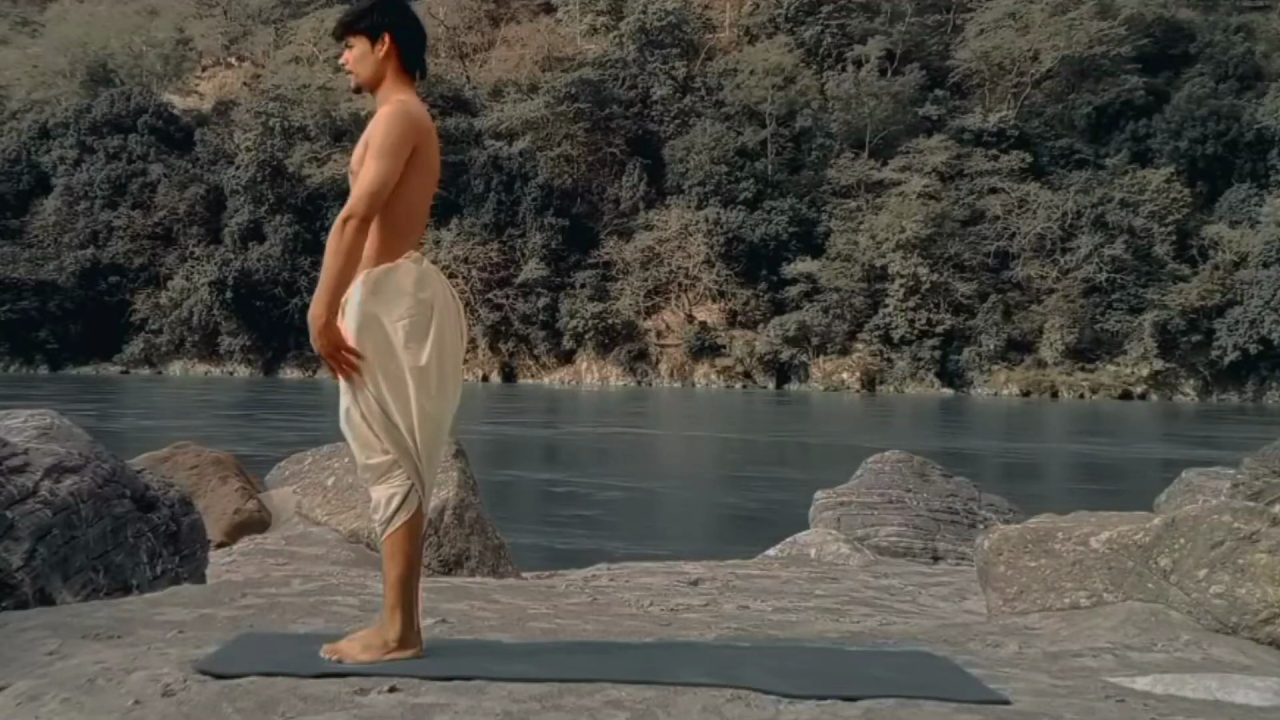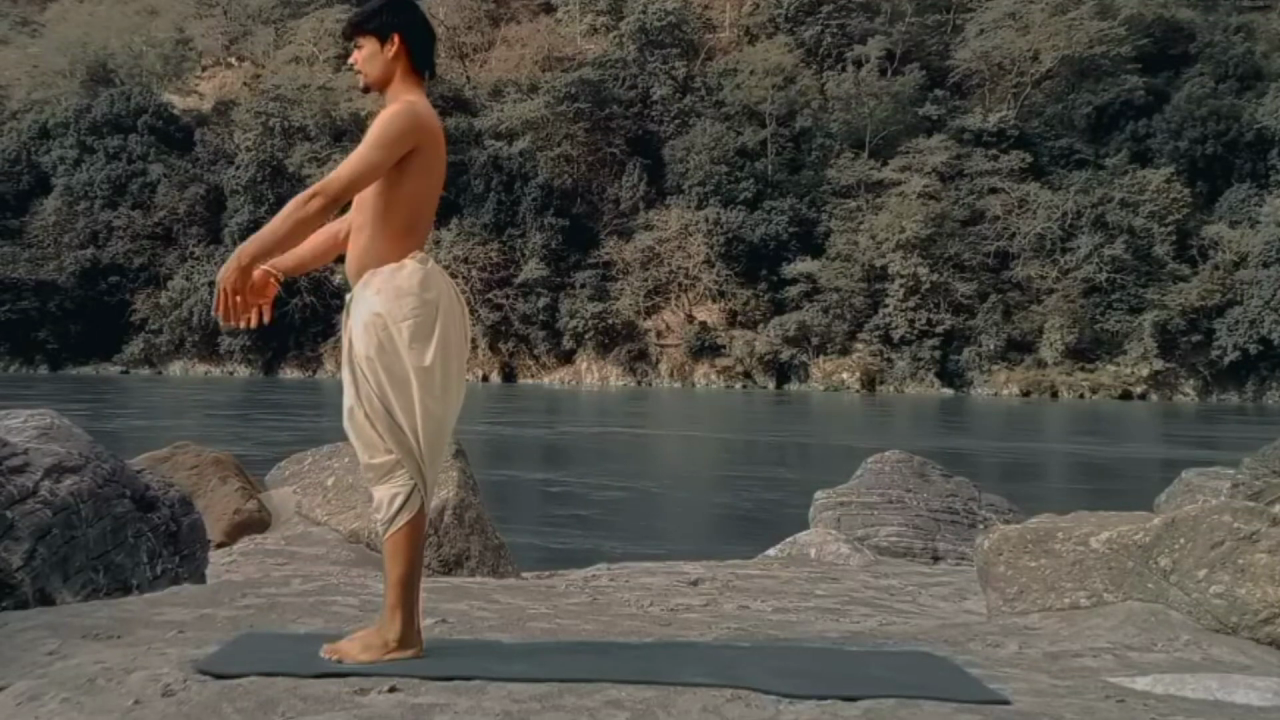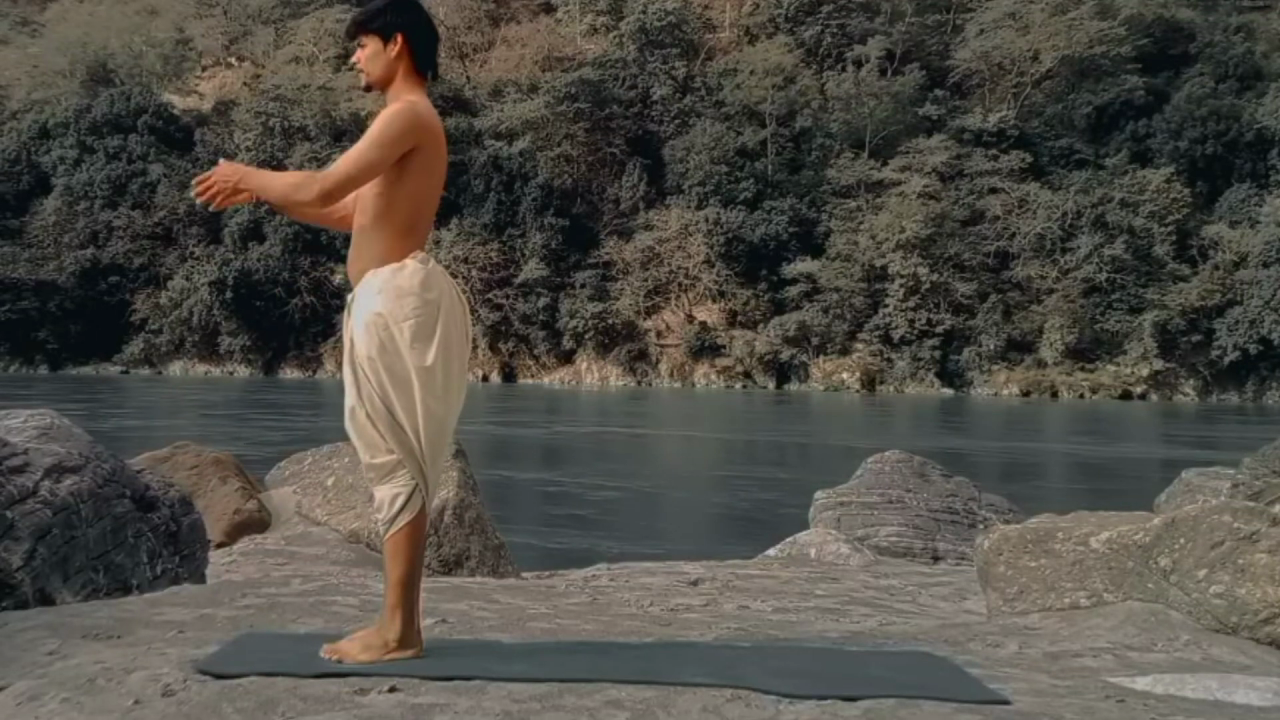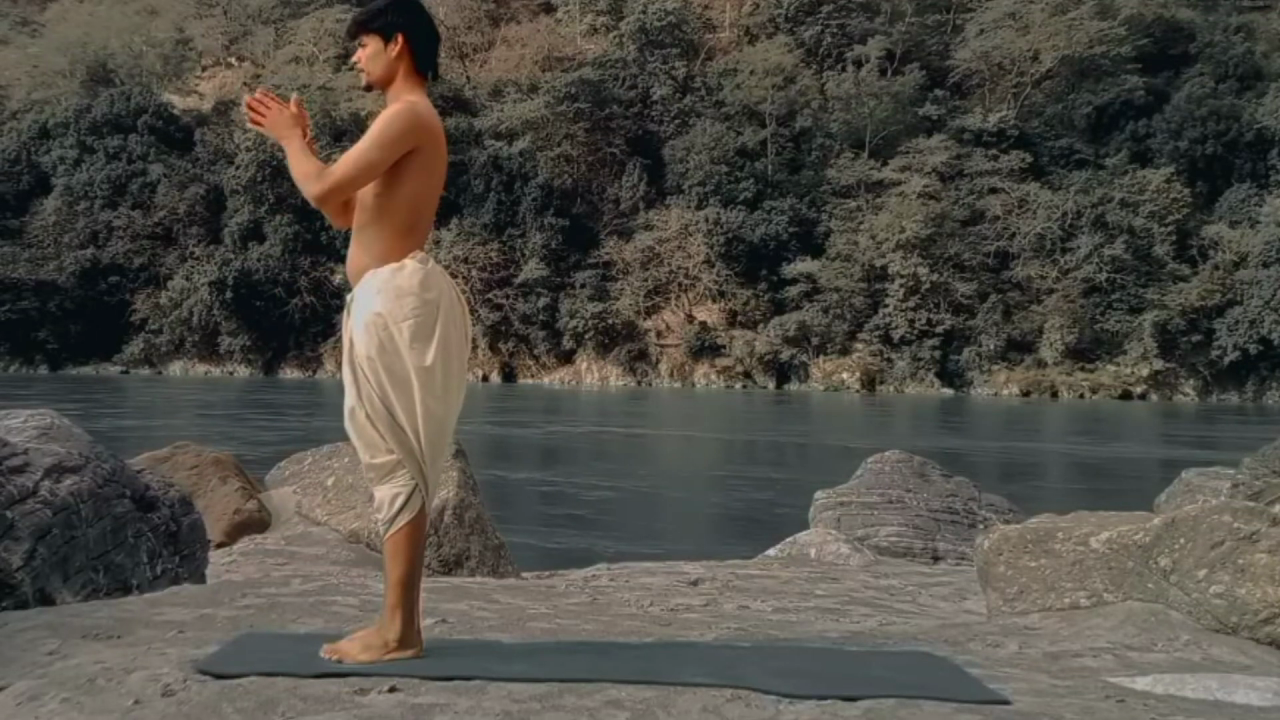
dt=0.2s
person 1, frame 1
left shoulder: (399, 114)
right shoulder: (399, 119)
left elbow: (356, 217)
left wrist: (322, 310)
right wrist: (343, 309)
left hip: (389, 299)
right hip: (384, 299)
left knee: (391, 463)
right knee: (390, 464)
left ankle: (398, 628)
right ankle: (396, 621)
person 1, frame 2
left shoulder: (407, 114)
right shoulder: (404, 121)
left elbow: (325, 196)
right elbow: (358, 221)
left wrist: (245, 255)
right wrist: (278, 269)
left hip: (394, 298)
right hip: (386, 297)
left knee: (394, 462)
right knee: (394, 463)
left ankle: (397, 629)
right ankle: (395, 621)
person 1, frame 3
left shoulder: (407, 114)
right shoulder: (405, 122)
left elbow: (322, 188)
right elbow: (348, 211)
left wrist: (248, 177)
right wrist: (258, 190)
left hip: (394, 297)
right hip: (388, 299)
left knee: (396, 464)
right knee: (395, 465)
left ankle: (397, 628)
right ankle: (399, 620)
person 1, frame 4
left shoulder: (407, 114)
right shoulder: (405, 122)
left elbow: (325, 189)
right elbow: (347, 213)
left wrist: (289, 140)
right wrist: (299, 140)
left hip: (394, 298)
right hip: (387, 298)
left knee: (395, 463)
right knee: (395, 463)
left ankle: (398, 628)
right ankle: (398, 621)
